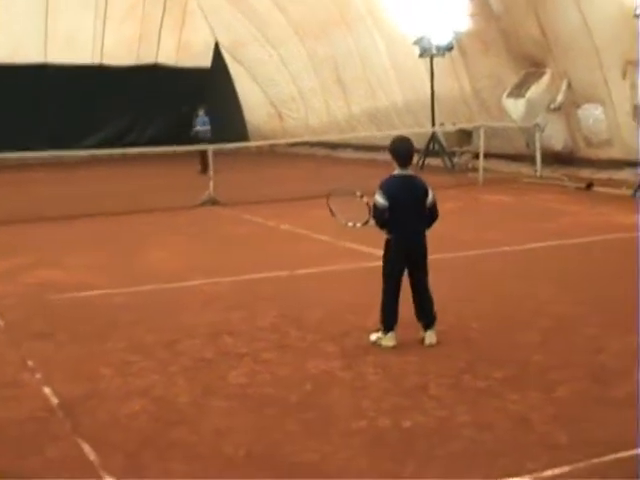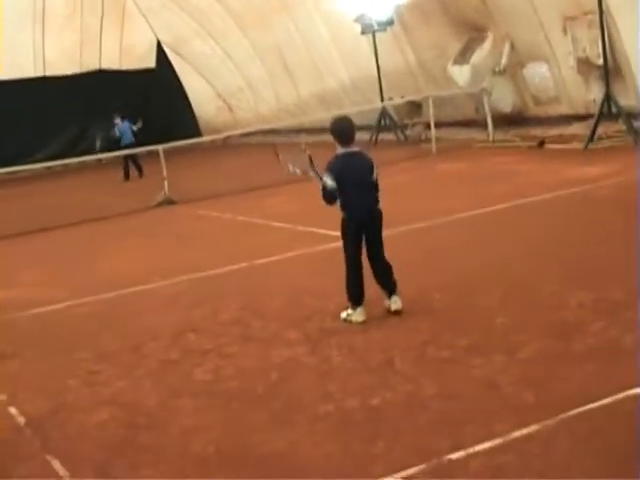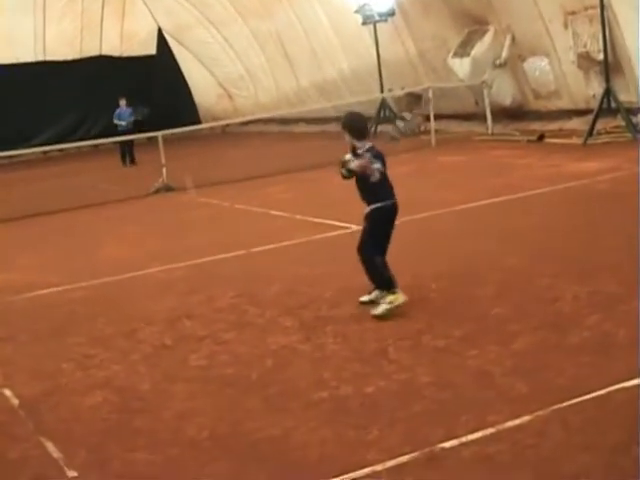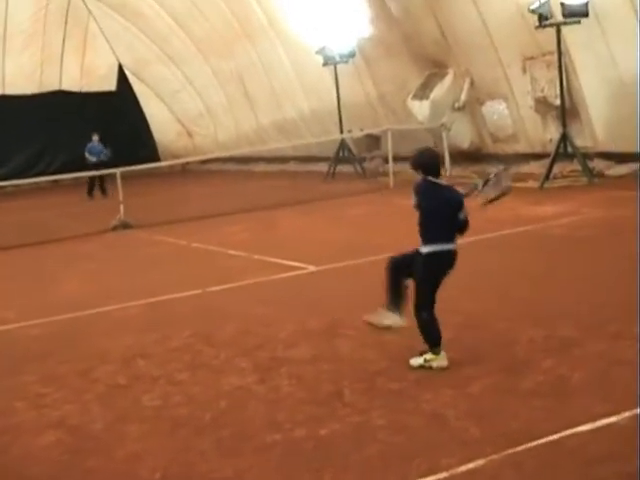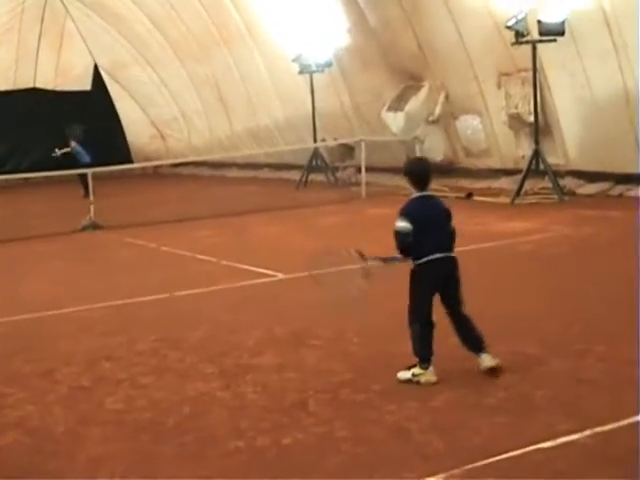
dt=1s
person 1, frame 1
left shoulder: (387, 185)
right shoulder: (421, 185)
left elbow: (379, 217)
right elbow: (433, 214)
left wrist: (389, 227)
left hip: (396, 242)
right hip: (418, 242)
left knee: (391, 286)
right knee: (421, 285)
left ankle: (387, 333)
right ankle: (429, 330)
person 1, frame 2
left shoulder: (334, 165)
right shoulder: (366, 160)
left elbow: (329, 197)
right elbow: (374, 187)
left wrist: (343, 197)
left hip: (351, 218)
right hip: (372, 214)
left knee: (353, 262)
right knee: (377, 256)
left ankle: (357, 308)
right ankle: (393, 296)
person 1, frame 3
left shoulder: (374, 155)
right shoulder: (355, 154)
left elbow: (379, 182)
right elbow: (345, 172)
left wrist: (368, 170)
right wrist: (354, 166)
left hip: (382, 208)
right hip: (376, 208)
left knee: (371, 251)
right knee: (365, 249)
left ankle: (392, 293)
right ankle: (382, 289)
person 1, frame 4
left shoulder: (422, 187)
right shoulder: (455, 196)
right elbow: (462, 228)
left hip: (432, 255)
right hip: (448, 253)
left knee: (423, 305)
right knee: (397, 265)
left ankle: (436, 353)
right ankle: (393, 313)
person 1, frame 5
left shoulder: (408, 210)
right shoulder: (441, 206)
left elbow: (403, 244)
right elbow: (451, 235)
left wrist: (412, 252)
left hip: (425, 268)
right hip: (449, 263)
left knee: (419, 317)
right knee: (457, 312)
left ankle: (424, 368)
right ankle: (484, 355)
